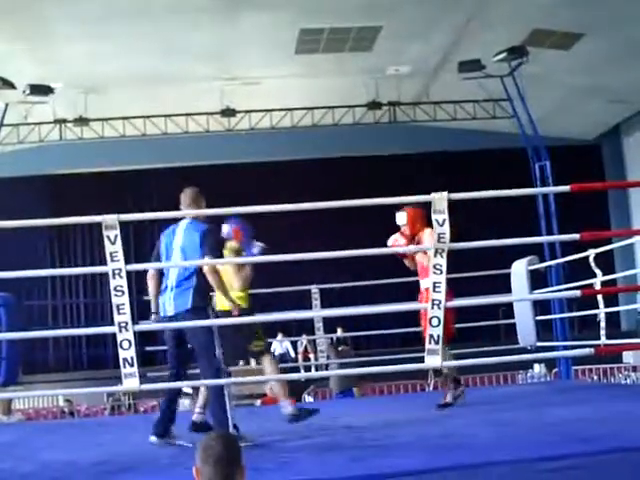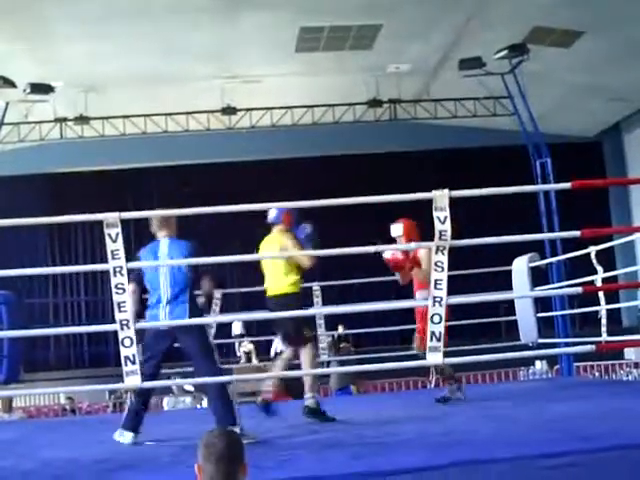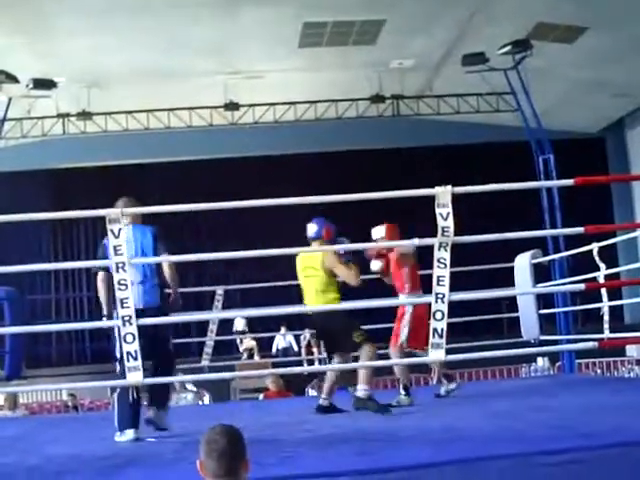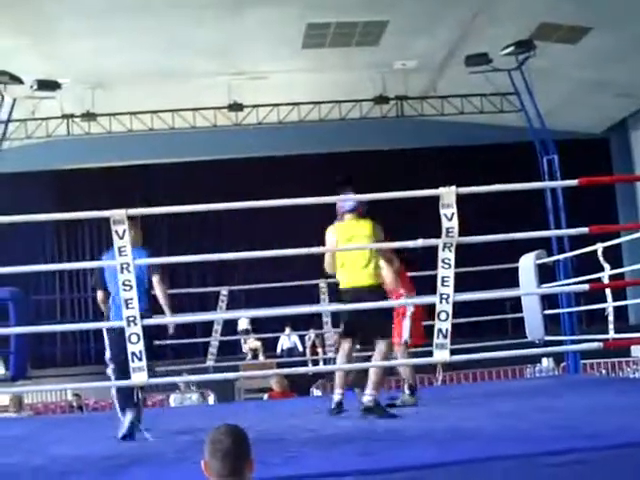
dt=0.3s
person 1, frame 1
left shoulder: (166, 234)
right shoulder: (206, 231)
left elbow: (152, 275)
right elbow: (209, 269)
left wrist: (155, 308)
right wrist: (230, 300)
left hip: (168, 308)
right hip: (193, 306)
left knee: (176, 371)
right knee: (213, 369)
left ankle: (162, 429)
right ankle: (224, 432)
person 1, frame 2
left shoulder: (143, 254)
right shoulder: (188, 248)
left elbow: (133, 291)
left hip: (154, 322)
right hip: (185, 318)
left knee: (144, 375)
right knee: (210, 372)
left ankle: (128, 430)
right ankle: (230, 427)
person 1, frame 3
left shoulder: (109, 242)
right shoulder: (151, 233)
left elbow: (102, 279)
right elbow: (167, 266)
left wrist: (107, 312)
right wrist: (174, 290)
right hip: (153, 304)
left knee: (127, 368)
right knee: (162, 358)
left ankle: (127, 427)
right ankle: (156, 409)
person 1, frame 4
left shoulder: (106, 259)
right shoulder: (145, 256)
left elbow: (101, 296)
right elbow: (157, 284)
right wrist: (168, 313)
left hip: (116, 322)
right hip: (141, 320)
left knee: (118, 371)
left ankle: (128, 411)
right ankle: (132, 423)
person 2, frame 1
left shoulder: (231, 256)
right shoulder: (229, 257)
right elbow: (239, 285)
right wrist: (250, 264)
left hip: (224, 315)
right hip: (236, 313)
right knee: (267, 358)
right ankle: (290, 409)
person 2, frame 2
left shoulder: (266, 243)
right shoulder: (285, 237)
right elbow: (307, 262)
right wrist: (306, 242)
left hip: (273, 298)
right hip: (289, 296)
left knee: (291, 350)
right knee: (307, 348)
left ankle: (267, 395)
right ankle: (311, 403)
person 2, frame 3
left shoulder: (301, 257)
right shoulder: (327, 256)
right elbow: (354, 280)
right wrist: (346, 259)
left hip: (316, 315)
right hip: (332, 312)
left knee: (340, 357)
right knee: (367, 348)
left ankle: (324, 402)
right ankle: (363, 395)
person 2, frame 4
left shoulder: (332, 231)
right shoulder: (371, 226)
left elbow: (329, 268)
right elbow: (390, 259)
left hip: (348, 292)
right hip: (371, 291)
left knee: (346, 345)
right knee: (383, 345)
left ankle: (337, 399)
right ankle: (369, 400)
person 3, frame 1
left shoulder: (428, 233)
right shoulder: (418, 238)
left elbow: (431, 262)
right elbow: (414, 266)
left wrist: (411, 248)
right wrist: (404, 252)
right hip: (427, 291)
left ankle: (451, 385)
right ankle: (454, 384)
person 3, frame 2
left shoulder: (422, 250)
right shoulder: (408, 252)
left elbow: (427, 277)
right elbow: (403, 280)
left wrist: (409, 266)
right wrist: (396, 267)
left hip: (430, 301)
right hip: (422, 301)
left knee: (422, 346)
right knee: (424, 346)
left ankle: (454, 384)
right ankle: (453, 383)
person 3, frame 3
left shoulder: (402, 252)
right shoulder: (391, 256)
right elbow: (391, 280)
right wrist: (381, 269)
left hip: (413, 305)
right hip: (409, 305)
left knee: (395, 349)
right knee: (420, 346)
left ankle: (405, 395)
right ankle: (447, 380)
person 3, frame 4
left shoulder: (384, 262)
left hip: (407, 305)
right hip: (401, 305)
left knee: (400, 349)
right knee: (399, 349)
left ankle: (409, 394)
right ankle: (409, 390)
